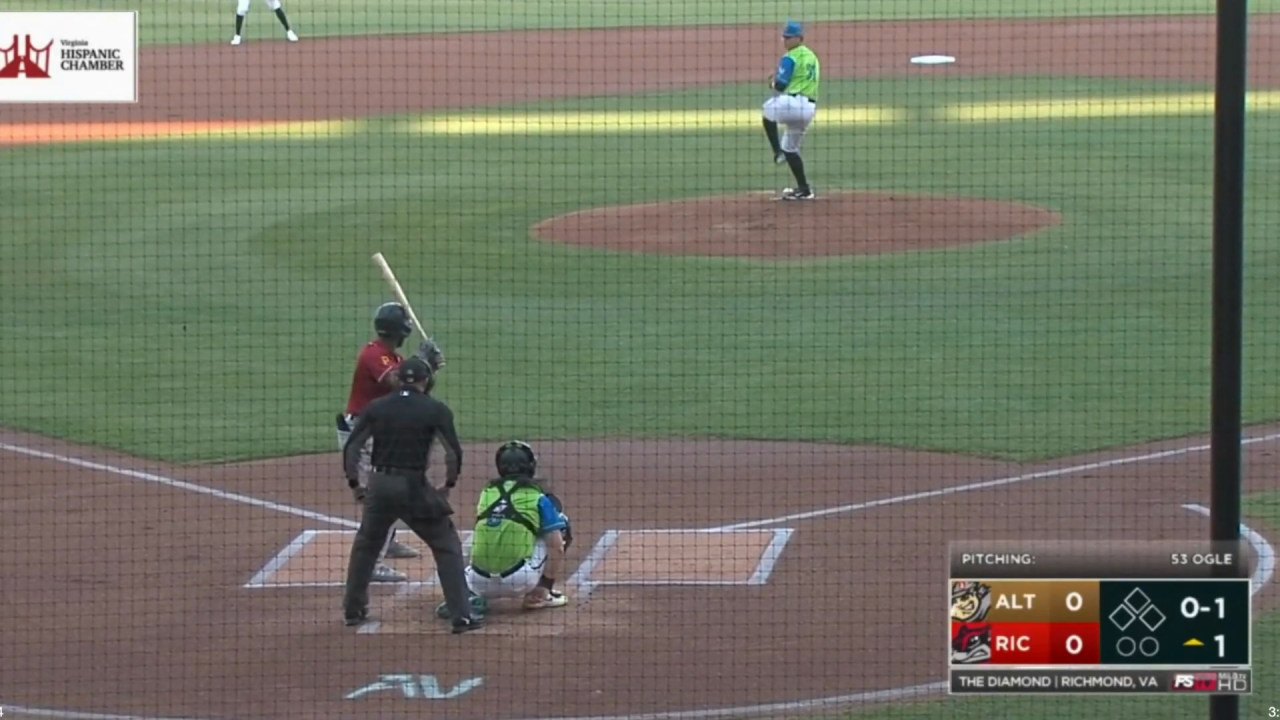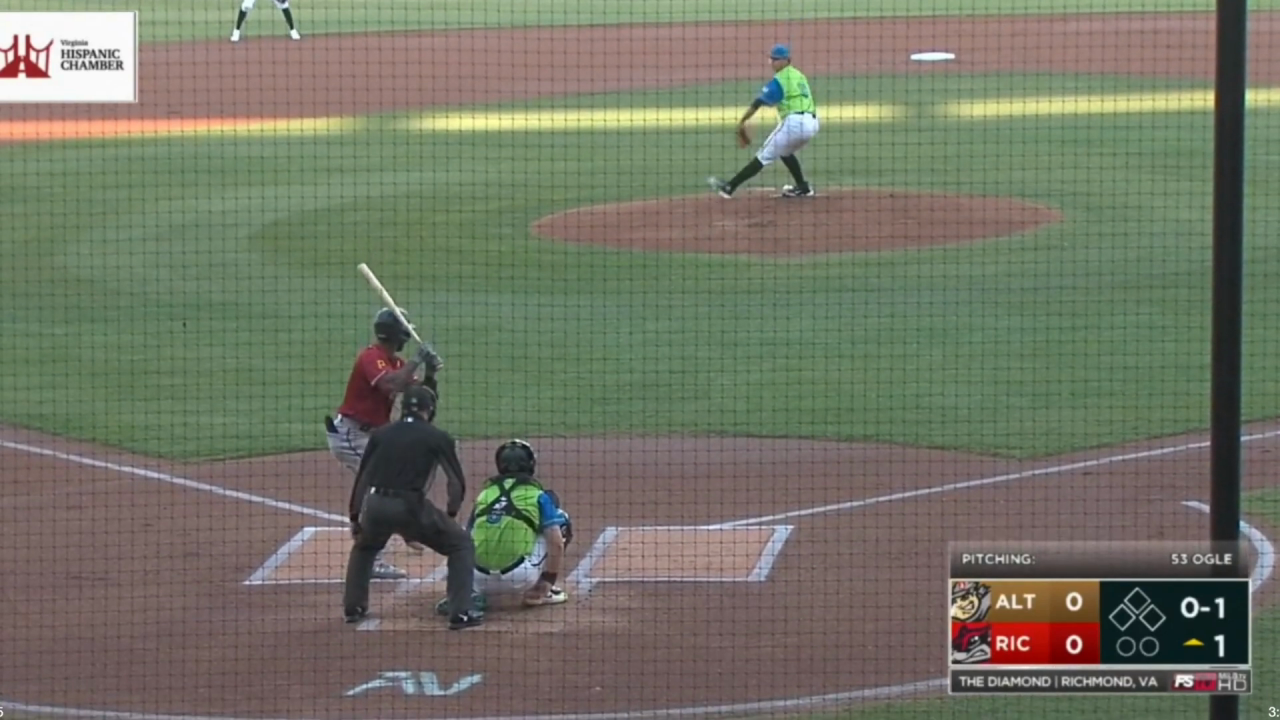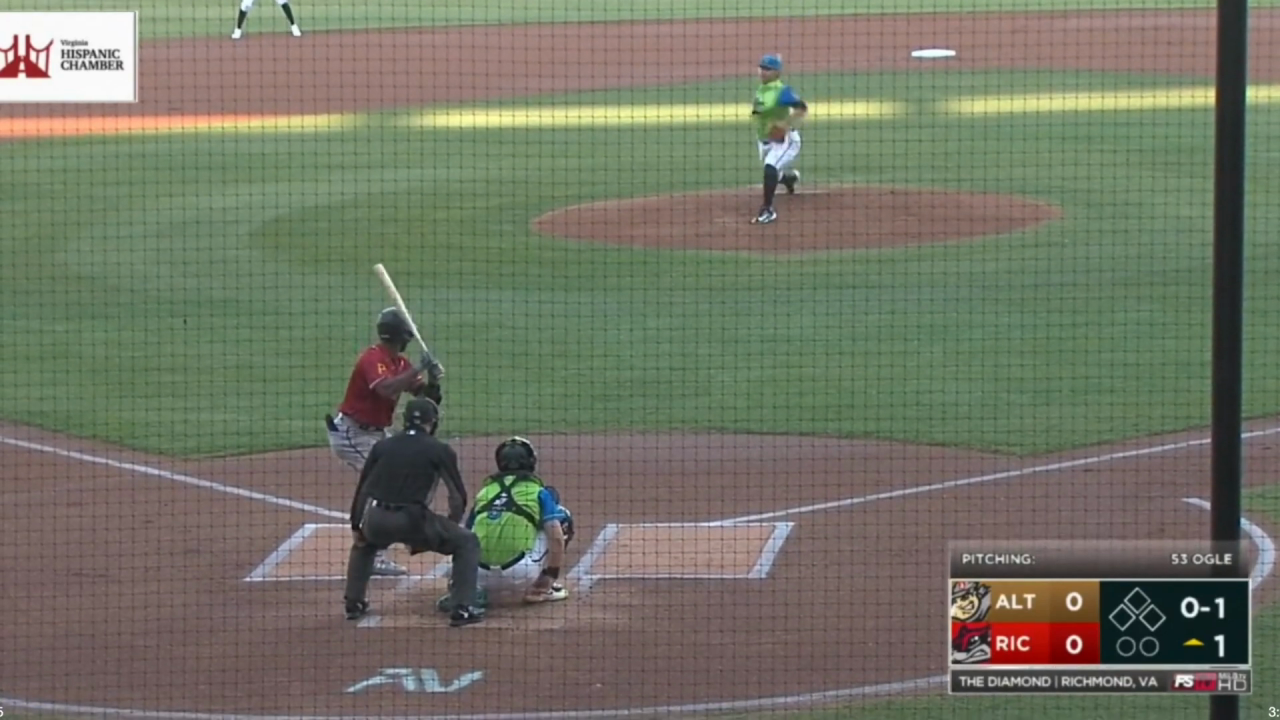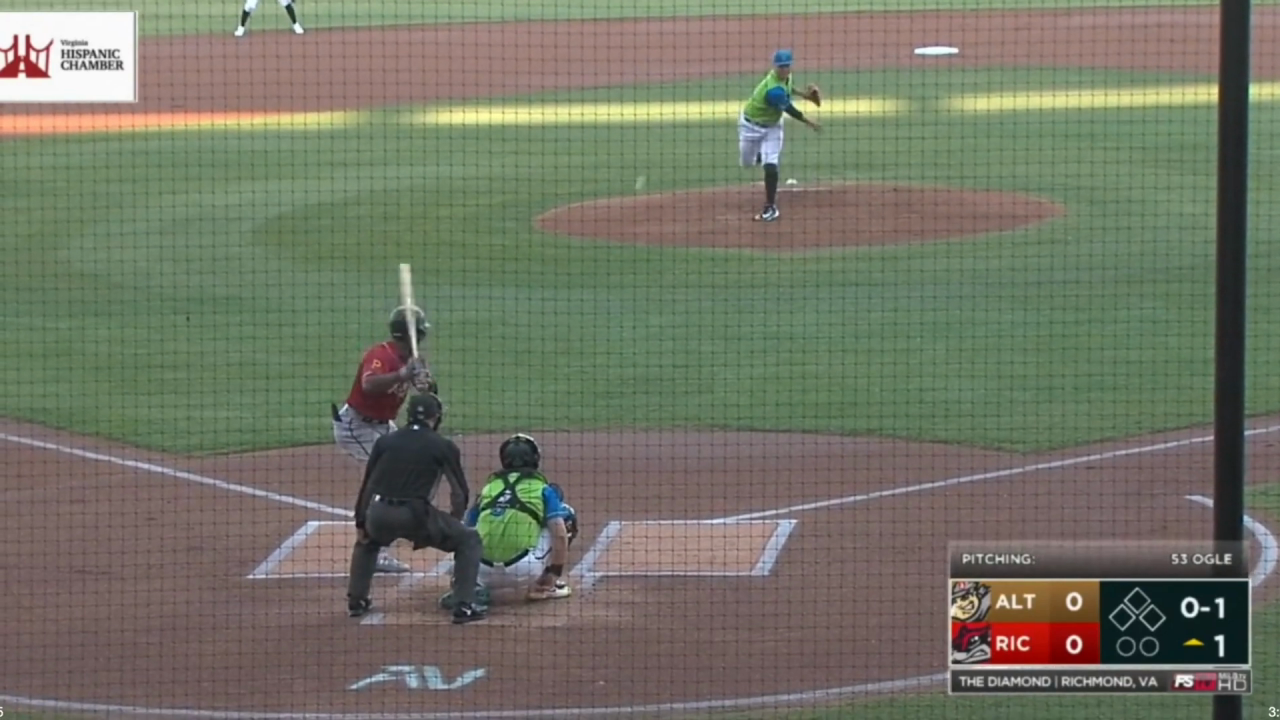
dt=0.3s
person 1, frame 1
left shoulder: (391, 356)
right shoulder: (374, 354)
right elbow: (398, 381)
left wrist: (430, 367)
right wrist: (419, 357)
left ankle: (388, 542)
person 1, frame 2
left shoulder: (395, 362)
right shoulder: (371, 357)
right elbow: (391, 385)
left wrist: (429, 373)
right wrist: (416, 361)
left hip: (370, 434)
right hip: (350, 436)
person 1, frame 3
left shoulder: (401, 363)
right shoulder: (373, 358)
left elbow: (428, 397)
right elbow: (385, 389)
left wrist: (433, 380)
right wrist: (418, 370)
left hip: (375, 431)
right hip: (351, 434)
right ankle: (372, 558)
person 1, frame 4
left shoulder: (410, 358)
right shoulder: (380, 355)
left elbow: (431, 392)
right elbow: (369, 384)
left wrist: (426, 381)
right wrist: (402, 374)
left hip: (381, 424)
right hip: (355, 427)
right ankle: (375, 554)
person 2, frame 1
left shoulder: (377, 407)
right shoulder: (436, 409)
left elbow: (352, 447)
right elbow: (454, 453)
left wrist: (353, 483)
right wrist: (449, 484)
left hip: (379, 485)
right hip: (413, 486)
left knee: (364, 546)
right knee: (448, 548)
left ankle: (353, 610)
right ankle: (461, 616)
person 2, frame 2
left shoulder: (381, 434)
right shoulder: (438, 437)
left elbow: (362, 478)
right elbow: (457, 482)
left wrist: (355, 518)
right wrist: (451, 516)
left hip: (376, 505)
right hip: (411, 507)
left knee: (363, 547)
right knee: (461, 544)
left ankle: (353, 607)
right ankle: (461, 613)
person 2, frame 3
left shoulder: (382, 446)
right shoulder: (440, 449)
left elbow: (363, 490)
right elbow: (458, 496)
left wrist: (356, 526)
right wrist: (450, 529)
left hip: (377, 519)
right hip: (413, 519)
left knee: (363, 542)
right knee: (467, 543)
left ankle: (353, 603)
right ankle: (462, 609)
person 2, frame 4
left shoulder: (385, 441)
right shoulder: (443, 445)
left elbow: (368, 486)
right elbow: (460, 492)
left wrist: (360, 523)
right wrist: (452, 524)
left hip: (379, 515)
right hip: (416, 515)
left knee: (366, 539)
right knee: (469, 540)
left ankle: (356, 600)
right ankle: (464, 606)
person 3, frame 1
left shoulder: (486, 494)
right shoulder: (538, 498)
right elbow: (556, 547)
right wrist: (546, 585)
left hip: (480, 582)
right hip: (519, 581)
right knee: (560, 525)
right ankle: (539, 595)
person 3, frame 2
left shoulder: (485, 493)
right shoulder: (538, 495)
left elbow: (471, 540)
right elbow: (556, 544)
right wrist: (549, 580)
left hip: (480, 579)
right hip: (520, 578)
right knee: (561, 521)
right ankle: (539, 592)
person 3, frame 3
left shoulder: (485, 490)
right shoulder: (538, 491)
right elbow: (556, 537)
right wrist: (551, 575)
left hip: (482, 575)
right hip: (520, 573)
right knee: (562, 517)
right ankle: (538, 588)
person 3, frame 4
left shoulder: (489, 487)
right shoulder: (543, 489)
left elbow: (469, 529)
right elbow: (560, 535)
right wrist: (555, 572)
left hip: (485, 572)
right hip: (524, 571)
right knee: (567, 515)
right ankle: (541, 586)
person 4, frame 1
left shoulder: (789, 58)
right shoulder: (812, 57)
left elbow: (780, 85)
left wrist: (772, 83)
right wrist: (776, 78)
left hip: (790, 104)
right hip: (809, 108)
left knee: (768, 109)
right knee: (790, 148)
left ankle: (776, 151)
right ankle: (804, 189)
person 4, frame 2
left shoulder: (778, 79)
right shoulder: (800, 76)
left elbow: (759, 102)
left wrist: (741, 122)
left hip: (795, 123)
right hip: (811, 124)
left knee: (764, 156)
right knee: (785, 152)
left ankle: (729, 187)
right ankle: (803, 187)
person 4, frame 3
left shoulder: (781, 91)
right shoulder: (762, 89)
left elbow: (802, 107)
left wrist: (787, 123)
left hip: (786, 140)
right hip: (765, 141)
left knee: (769, 169)
right knee: (772, 175)
left ankle: (767, 209)
right ankle: (790, 177)
person 4, frame 4
left shoulder: (786, 76)
right shoulder: (774, 90)
right elbow: (791, 110)
left wrist: (804, 94)
right wrist: (811, 123)
left hip: (772, 126)
right hip: (751, 125)
left knee: (770, 165)
right knee: (746, 162)
left ankle: (771, 206)
right ankle: (759, 156)
